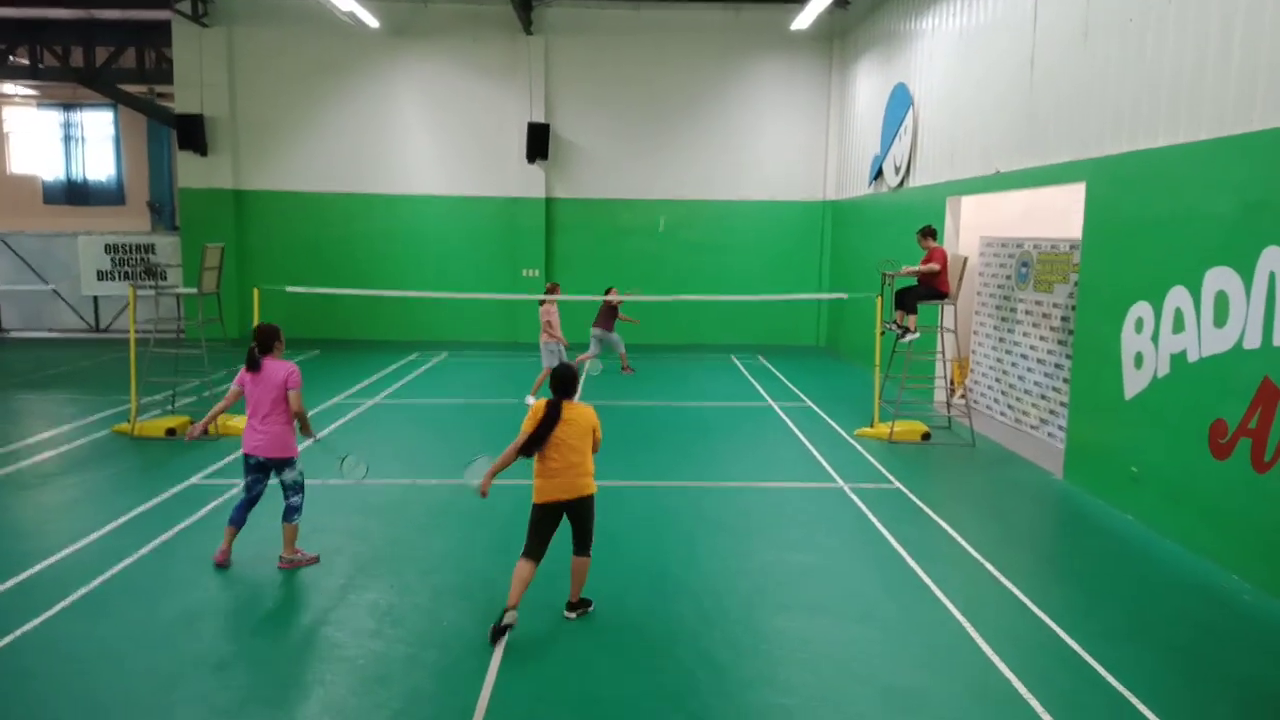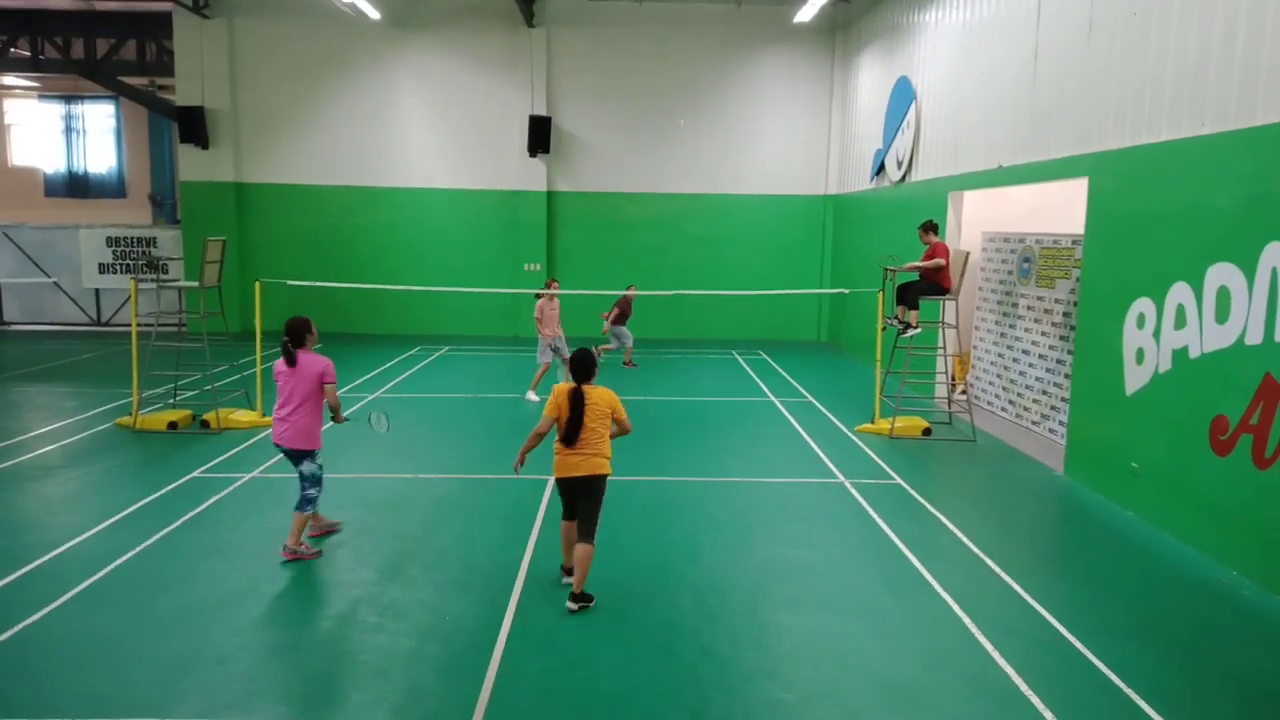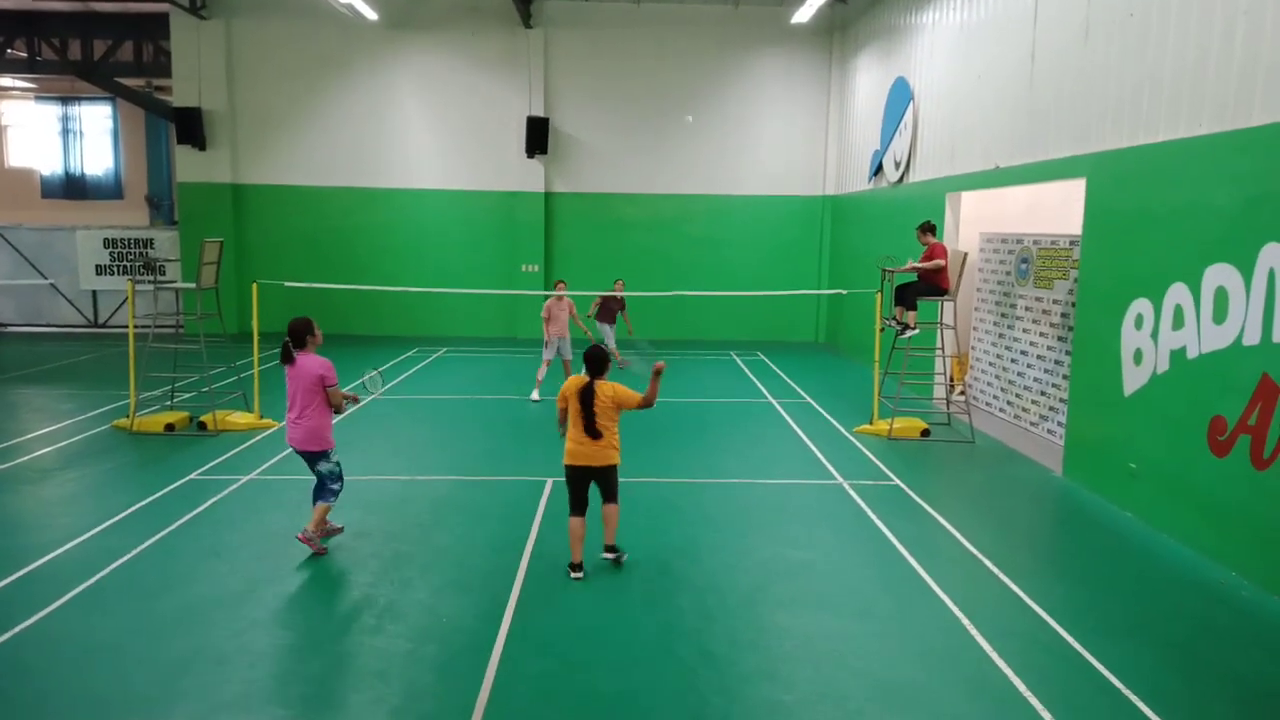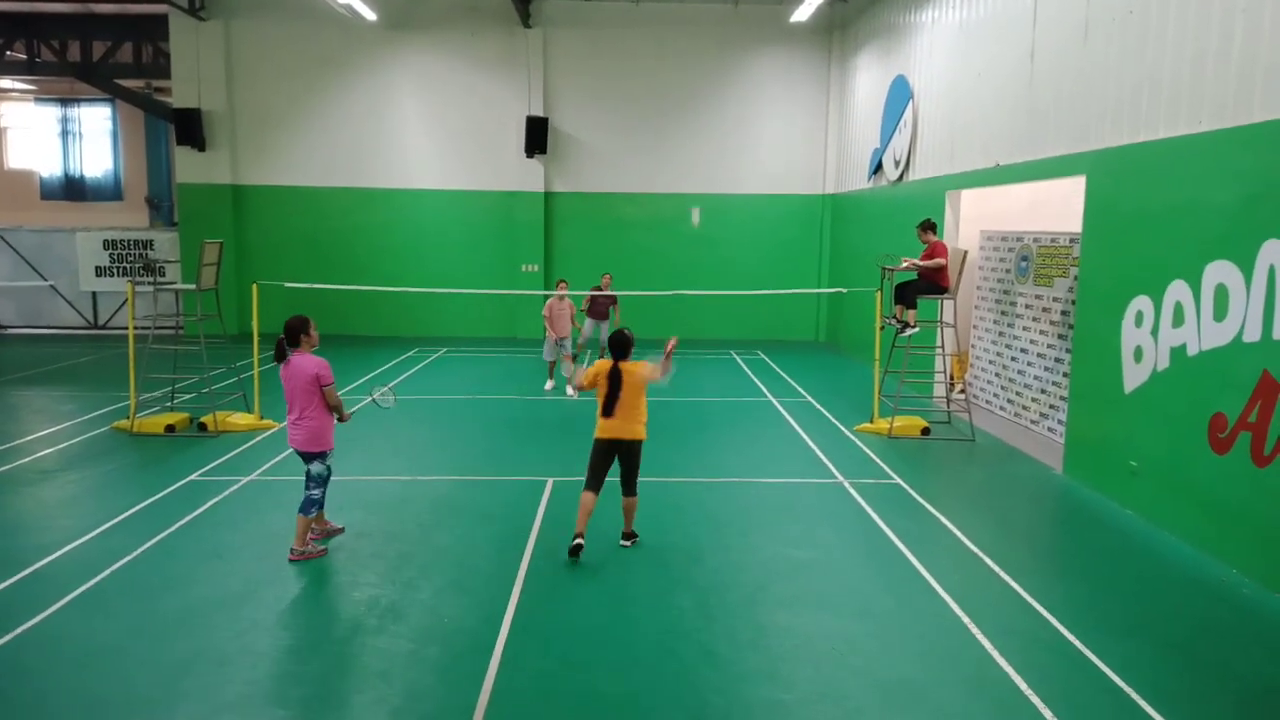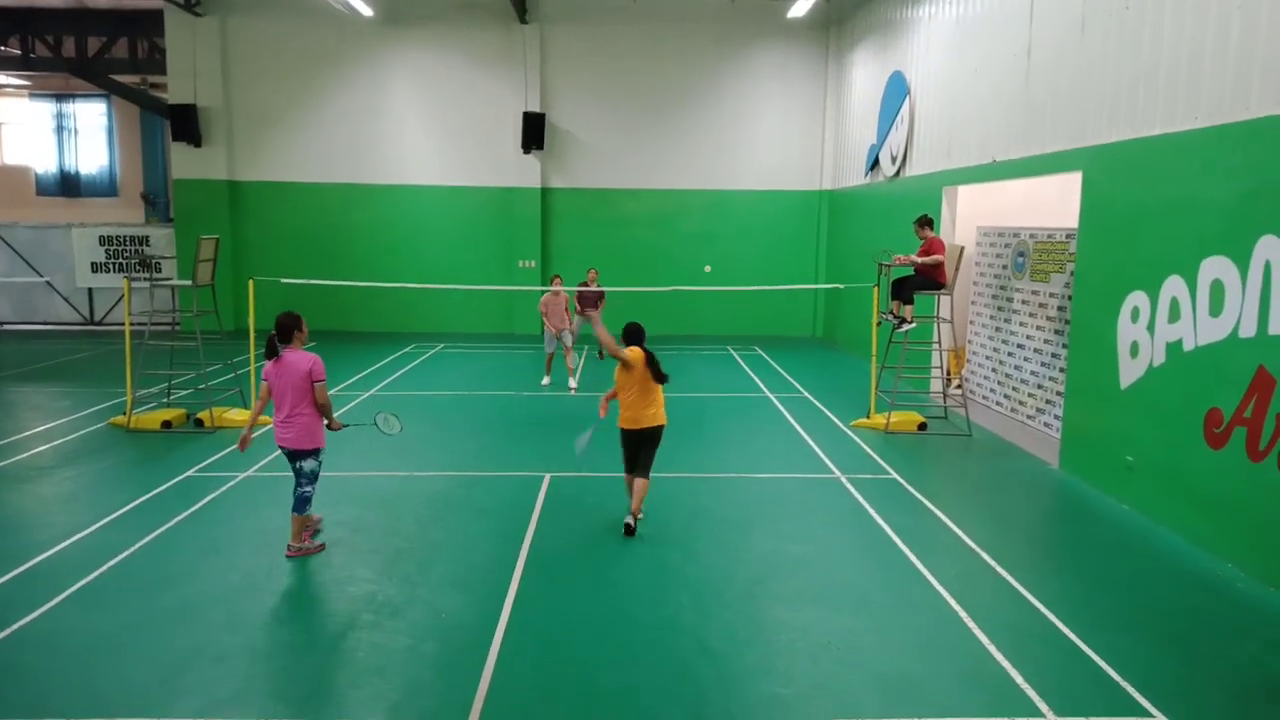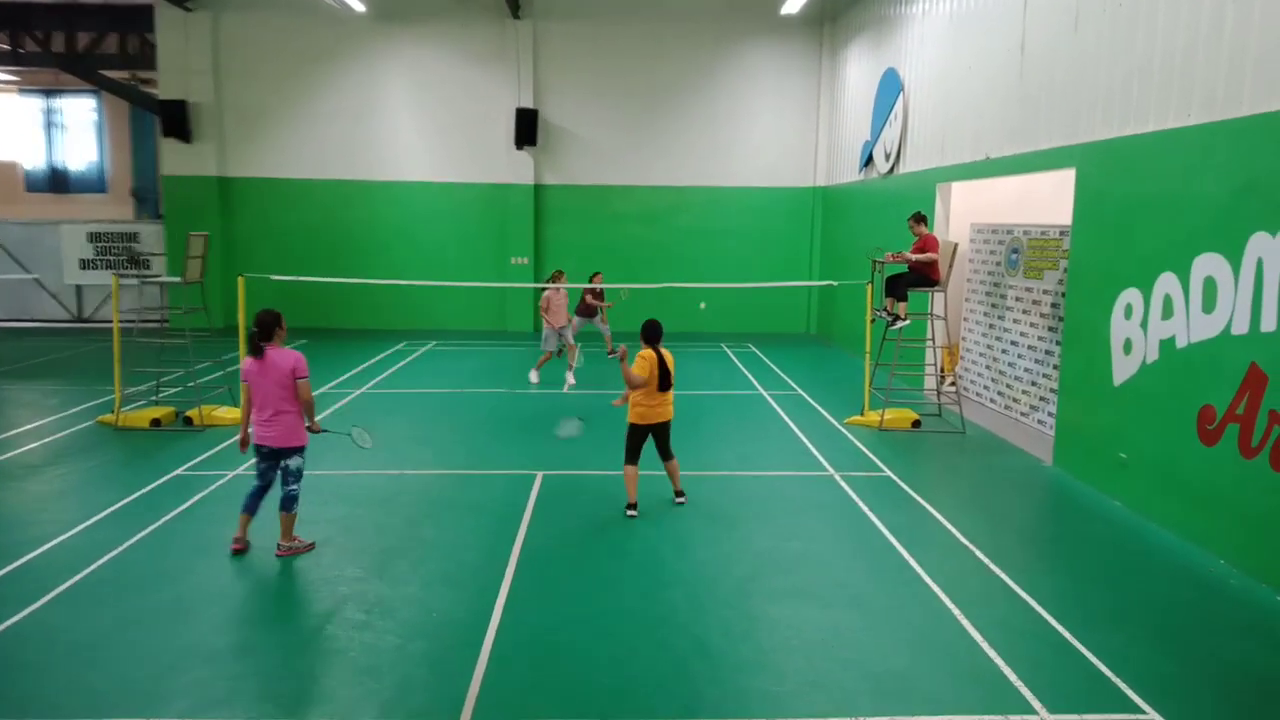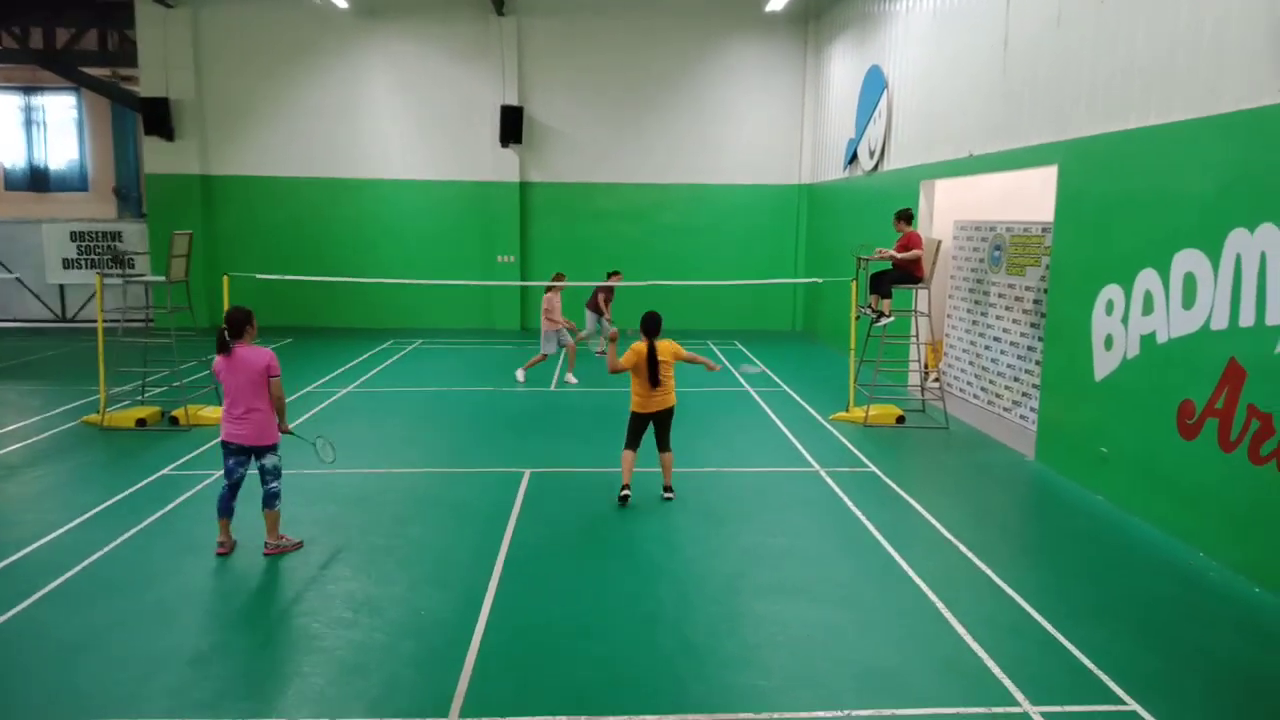
dt=0.3s
person 1, frame 1
left shoulder: (247, 371)
right shoulder: (289, 370)
left elbow: (226, 401)
right elbow: (297, 408)
left wrist: (203, 424)
right wrist: (307, 428)
left hip: (253, 446)
right hip: (281, 448)
left knee: (250, 496)
right knee: (294, 496)
left ankle: (224, 550)
right ankle: (289, 554)
person 1, frame 2
left shoulder: (280, 364)
right shoulder: (323, 364)
left elbow: (284, 398)
right elbow: (332, 401)
right wrist: (338, 416)
left hip: (281, 435)
right hip: (305, 438)
left knee: (310, 479)
right knee: (311, 488)
left ankle: (317, 522)
right ankle: (293, 545)
person 1, frame 3
left shoulder: (291, 363)
right shoulder: (323, 365)
right elbow: (336, 402)
left wrist: (345, 395)
right wrist: (341, 406)
left hip: (296, 435)
right hip: (316, 437)
left knee: (324, 478)
right knee: (334, 483)
left ankle: (321, 524)
right ankle: (310, 531)
person 1, frame 4
left shoulder: (285, 365)
right shoulder: (319, 364)
right elbow: (333, 402)
right wrist: (342, 414)
left hip: (297, 435)
right hip: (316, 438)
left knee: (319, 480)
right knee: (314, 489)
left ankle: (320, 525)
right ankle: (299, 546)
person 1, frame 5
left shoulder: (272, 363)
right shoulder: (312, 361)
left elbow: (262, 399)
right elbow: (322, 401)
left wrist: (248, 429)
right wrist: (332, 420)
left hip: (283, 436)
right hip: (308, 437)
left knee: (302, 482)
right knee: (306, 487)
left ankle: (306, 524)
right ankle: (297, 543)
person 1, frame 6
left shoulder: (249, 362)
right shoulder: (295, 359)
left elbow: (247, 401)
right elbow: (306, 398)
left wrist: (244, 431)
right wrist: (312, 422)
left hip: (262, 436)
right hip: (291, 436)
left knee: (261, 484)
right knee: (290, 486)
left ankle: (240, 536)
right ankle: (286, 542)
person 1, frame 7
left shoulder: (219, 360)
right shoulder: (266, 356)
right elbow: (277, 396)
right wrist: (282, 421)
left hip: (232, 434)
right hip: (264, 434)
left knee: (230, 485)
right knee: (271, 484)
left ankle: (224, 540)
right ankle: (273, 540)
person 2, frame 1
left shoulder: (538, 409)
right shoulder: (588, 413)
left elbow: (517, 447)
left wrist: (489, 475)
left hip: (546, 494)
right hip: (581, 491)
left knee: (530, 555)
right knee: (582, 547)
left ankle: (509, 610)
right ankle: (575, 603)
person 2, frame 2
left shoulder: (560, 392)
right shoulder: (608, 396)
left elbow: (541, 430)
right elbow: (626, 428)
left wrist: (521, 453)
left hip: (564, 469)
right hip: (595, 470)
left knee: (569, 517)
right knee: (586, 532)
left ankle: (567, 569)
right ankle: (576, 595)
person 2, frame 3
left shoulder: (572, 384)
right shoulder: (615, 391)
left elbow: (561, 414)
right elbow: (647, 402)
left wrist: (563, 429)
right wrist: (656, 377)
left hip: (574, 458)
right hip: (605, 459)
left knee: (577, 509)
right knee: (610, 500)
left ankle: (576, 564)
right ankle: (610, 546)
person 2, frame 4
left shoulder: (600, 367)
right shoulder: (640, 369)
left elbow: (580, 385)
right elbow: (663, 371)
left wrist: (578, 372)
right wrist: (668, 355)
left hip: (605, 435)
right hip: (632, 436)
left knee: (591, 486)
right knee: (629, 487)
left ankle: (579, 535)
right ankle: (628, 533)
person 2, frame 5
left shoulder: (633, 353)
right shoulder: (647, 358)
left elbow: (612, 349)
left wrist: (597, 322)
right wrist: (607, 397)
left hip: (631, 423)
right hip: (655, 422)
left knee: (630, 468)
right knee: (642, 472)
left ankle: (635, 511)
right ankle: (633, 514)
person 2, frame 6
left shoulder: (644, 356)
right shoulder: (666, 355)
left elbow: (634, 383)
left wrist: (623, 361)
right wrist: (628, 395)
left hip: (641, 417)
right hip: (664, 415)
left knee: (631, 460)
right knee: (666, 453)
left ankle: (632, 504)
right ankle: (678, 492)
person 2, frame 7
left shoulder: (637, 349)
right shoulder: (669, 346)
left elbow: (614, 369)
right elbow: (691, 357)
left wrist: (612, 343)
right wrist: (708, 363)
left hip: (641, 407)
right hip: (666, 405)
left knee: (630, 446)
right knee: (664, 445)
left ankle: (626, 486)
right ankle: (668, 488)
